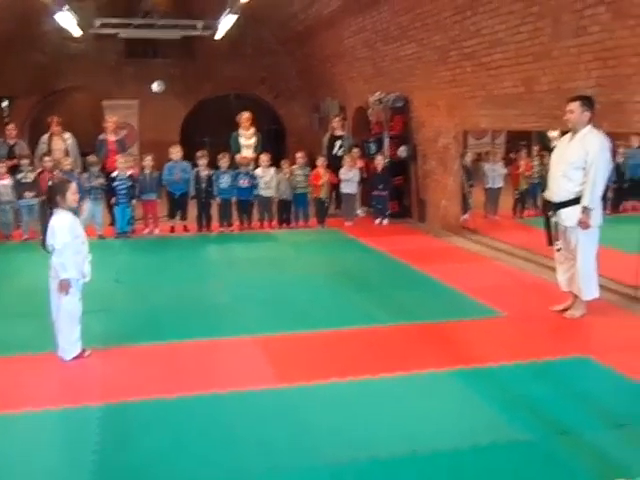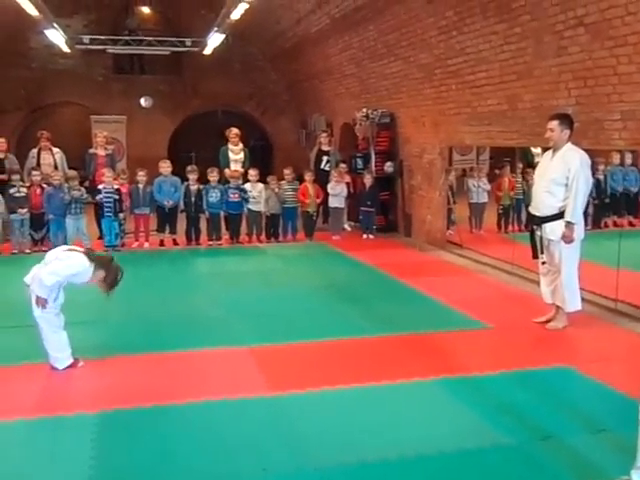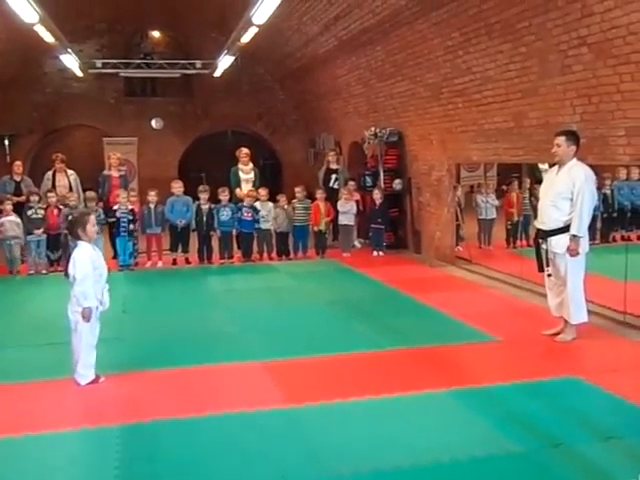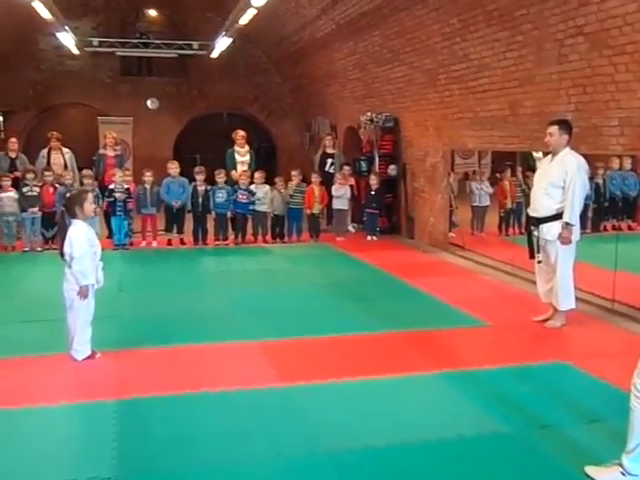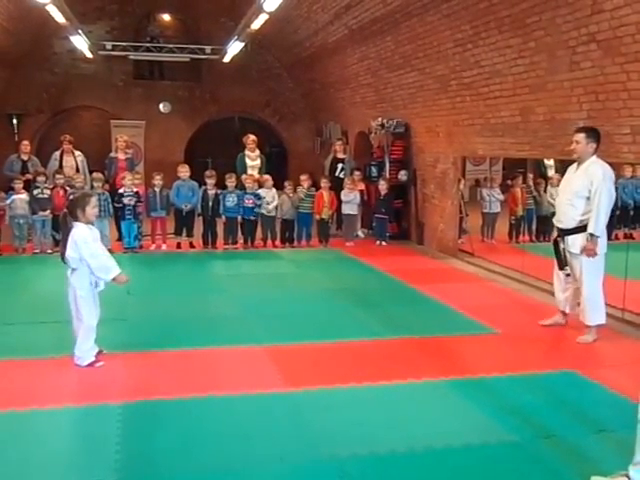
dt=1s
person 1, frame 1
left shoulder: (596, 141)
right shoulder: (565, 140)
left elbow: (596, 178)
left wrist: (586, 211)
right wrist: (550, 203)
left hip: (578, 210)
right hip: (560, 209)
left knee: (581, 256)
right knee: (564, 255)
left ankle: (581, 302)
right ankle: (572, 297)
person 1, frame 2
left shoulder: (576, 158)
right shoulder: (547, 156)
left elbow: (578, 194)
left wrist: (570, 225)
right wrist: (534, 218)
left hip: (561, 224)
right hip: (543, 223)
left knee: (564, 269)
right knee: (547, 268)
left ankle: (563, 315)
right ankle: (554, 309)
person 1, frame 3
left shoulder: (581, 173)
right shoulder: (552, 173)
left elbow: (583, 208)
left wrist: (575, 239)
right wrist: (539, 232)
left hip: (566, 238)
right hip: (549, 237)
left knee: (570, 282)
right knee: (554, 282)
left ankle: (572, 327)
right ankle: (562, 322)
person 1, frame 4
left shoulder: (573, 162)
right shoulder: (546, 161)
left elbow: (575, 197)
left wrist: (568, 227)
right wrist: (533, 221)
left hip: (558, 226)
right hip: (541, 225)
left knee: (560, 270)
right knee: (544, 269)
left ankle: (561, 314)
right ankle: (552, 309)
person 1, frame 5
left shoulder: (600, 171)
right shoulder: (573, 169)
left elbow: (601, 208)
left wrist: (593, 239)
right wrist: (558, 230)
left hip: (584, 237)
right hip: (566, 236)
left knee: (589, 283)
right knee: (563, 278)
left ankle: (592, 329)
right ankle: (561, 315)
person 2, frame 1
left shoulder: (68, 218)
right shoulder: (61, 221)
right elbow: (61, 252)
right wrist: (64, 277)
left hip: (72, 274)
right hip: (67, 276)
left knee: (70, 312)
right knee: (68, 312)
left ankle: (71, 348)
right ankle: (70, 351)
person 2, frame 2
left shoulder: (88, 262)
right shoulder: (81, 266)
right elbow: (48, 275)
right wrist: (42, 295)
left hip: (47, 284)
right hip: (42, 285)
left knee: (55, 323)
right knee: (51, 324)
left ankle: (62, 358)
right ankle: (61, 361)
person 2, frame 3
left shoulder: (90, 249)
right shoulder: (83, 253)
right elbow: (82, 283)
right wrist: (86, 306)
left hip: (91, 303)
right hip: (85, 305)
left knee: (86, 339)
right knee: (85, 340)
left ankle: (84, 372)
right ankle: (85, 376)
person 2, frame 4
left shoulder: (82, 228)
right shoulder: (78, 231)
right elbow: (79, 260)
right wrist: (84, 284)
left hip: (83, 280)
right hip: (80, 282)
left knee: (82, 316)
right knee: (81, 316)
left ankle: (81, 348)
right ankle: (81, 351)
person 2, frame 5
left shoulder: (89, 230)
right shoulder: (80, 233)
left elbow: (102, 253)
right elbow: (95, 259)
left wrist: (116, 272)
right wrist: (114, 275)
left hip: (88, 281)
right hip: (82, 282)
left knee: (90, 318)
right knee: (86, 320)
left ankle: (90, 349)
right ankle: (83, 356)
